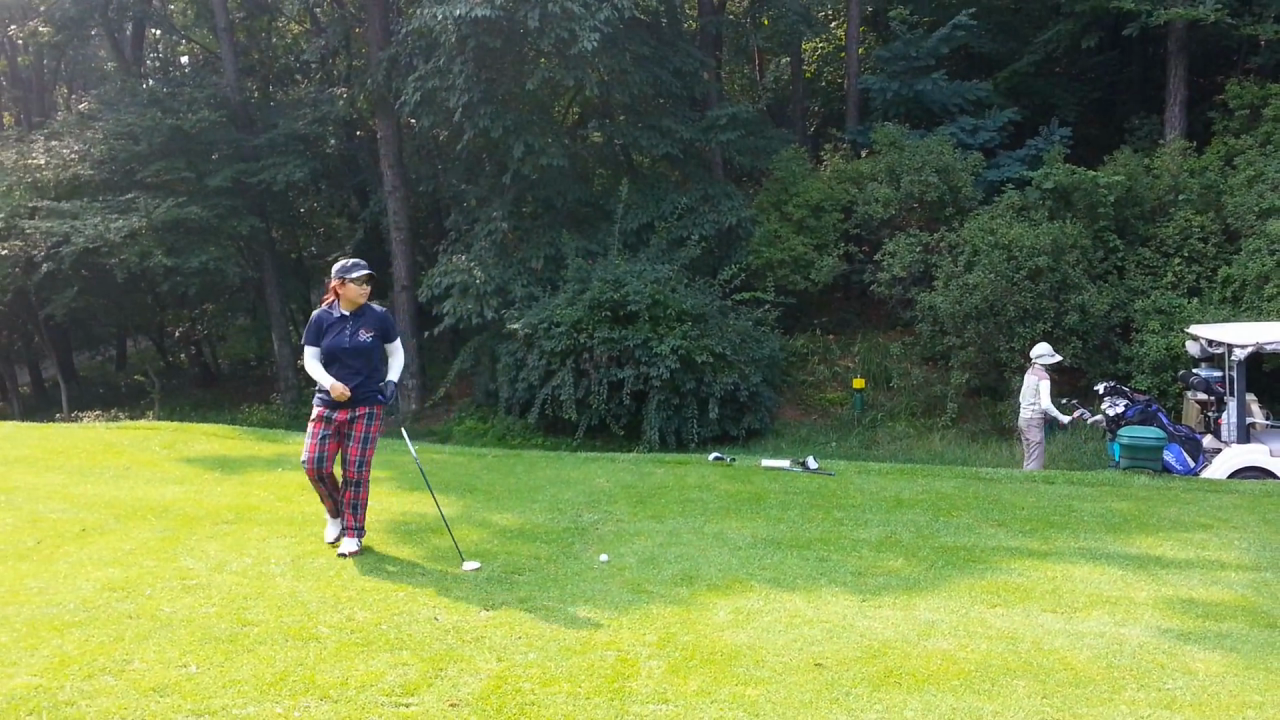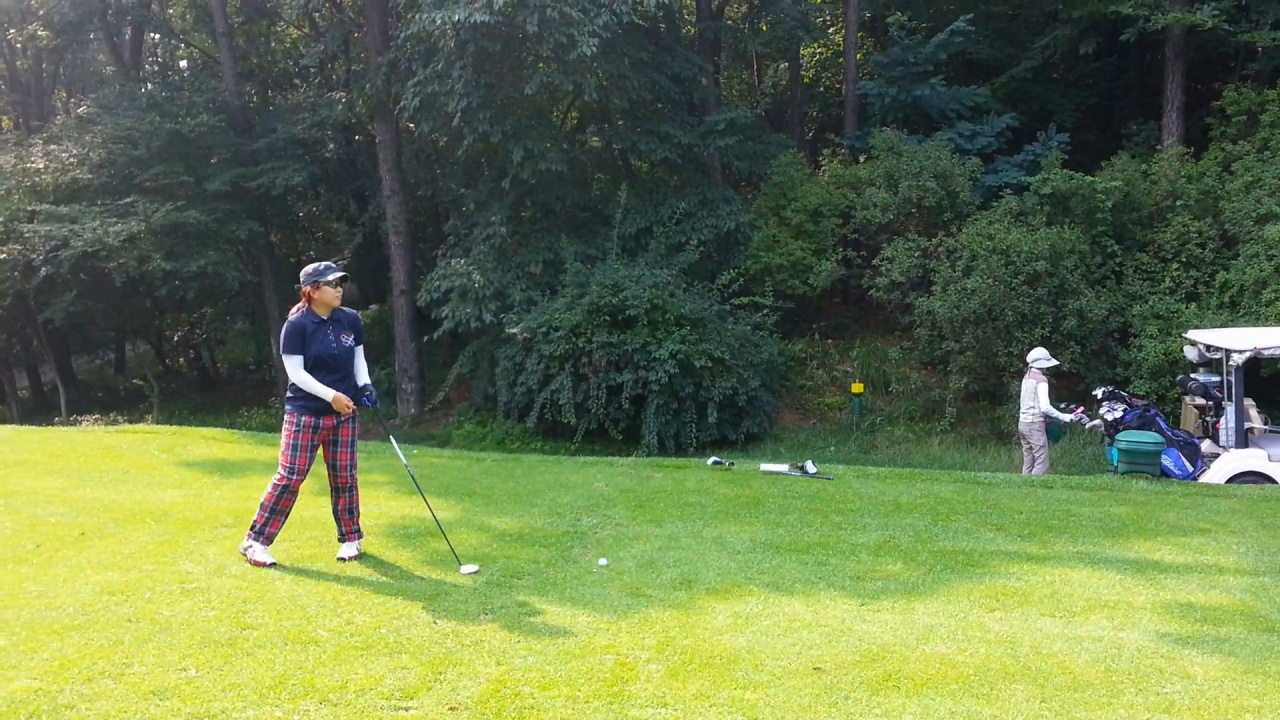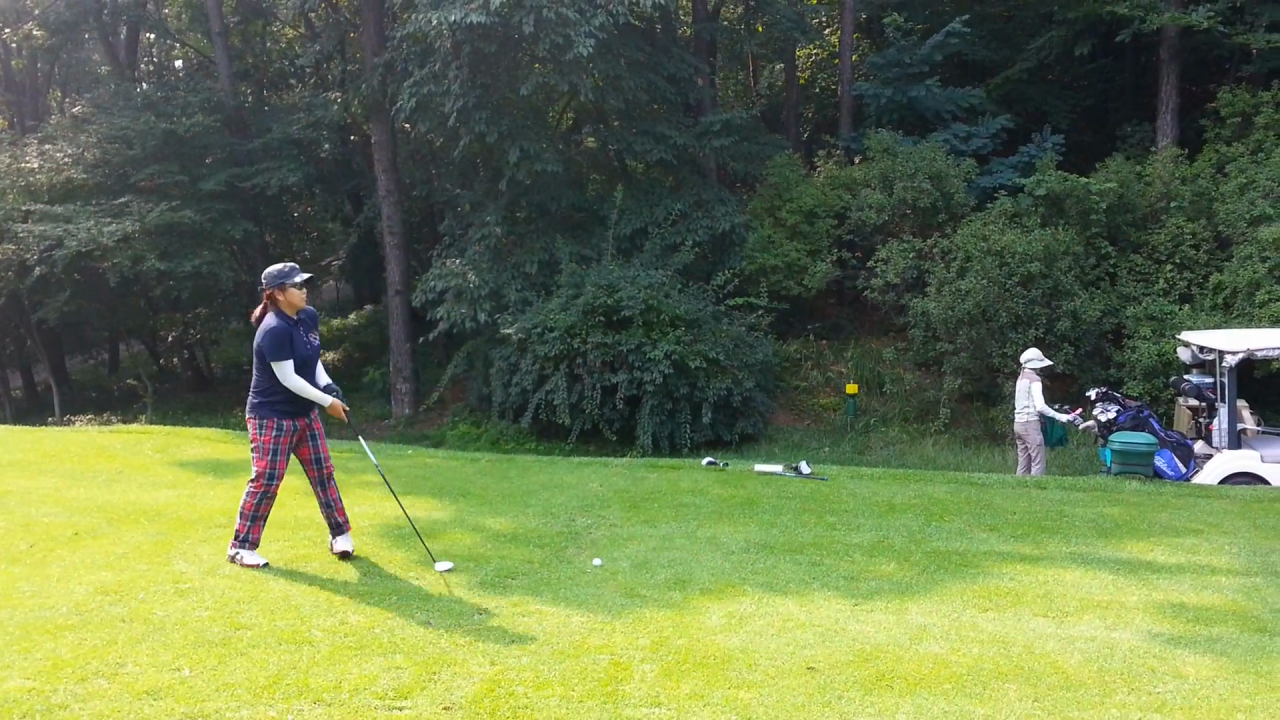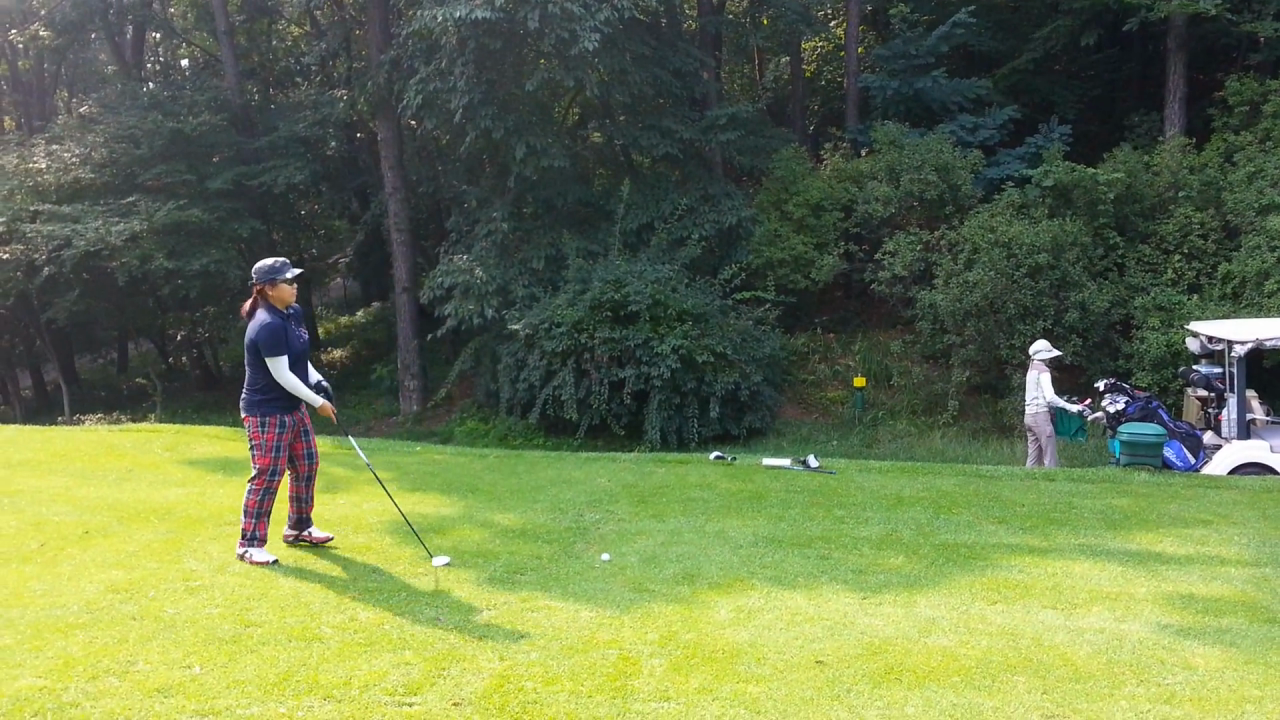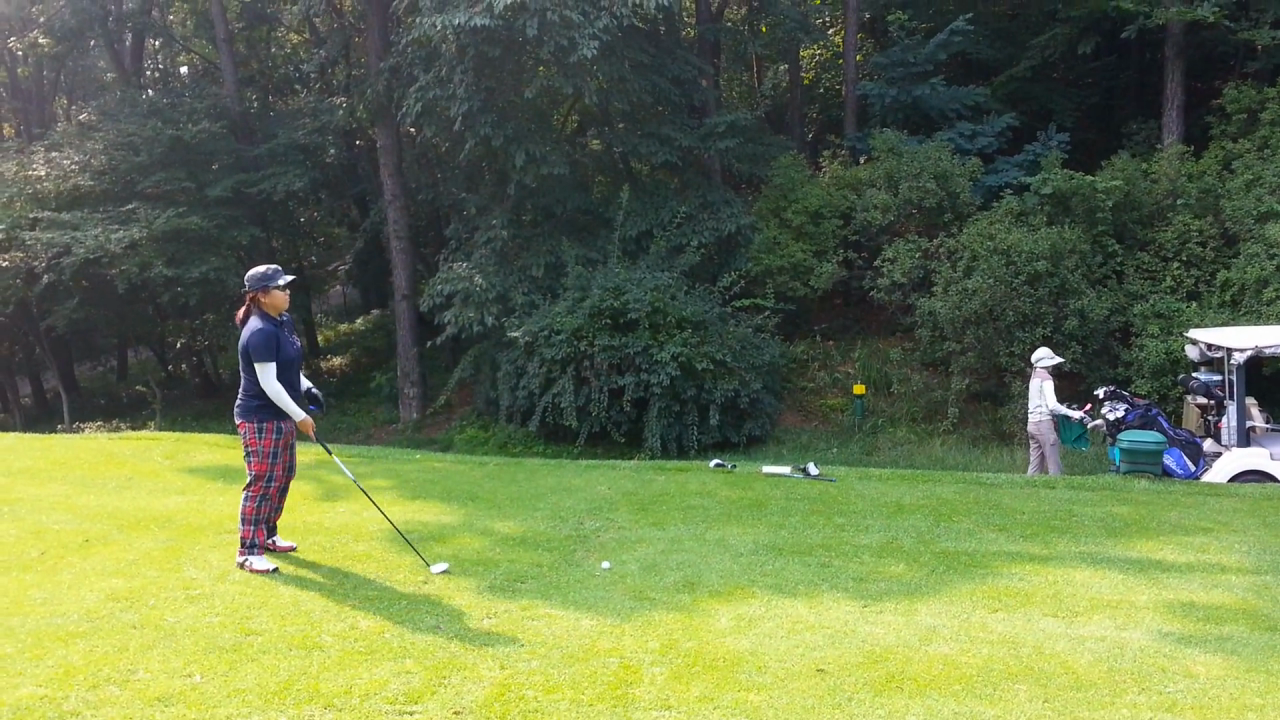
dt=0.2s
person 1, frame 1
left shoulder: (380, 317)
right shoulder: (321, 318)
left elbow: (396, 355)
right elbow: (310, 360)
left wrist: (390, 383)
right wrist: (330, 383)
left hip: (368, 407)
right hip: (328, 405)
left knee: (356, 471)
right knee: (313, 463)
left ankle: (352, 533)
right ankle: (335, 511)
person 1, frame 2
left shoulder: (351, 319)
right shoulder: (297, 325)
left elbow: (357, 357)
right elbow: (296, 373)
left wrist: (365, 385)
right wrist: (331, 395)
left hip: (342, 414)
right hip: (303, 413)
left knee: (344, 476)
right knee: (289, 477)
left ankle: (350, 539)
right ankle: (256, 540)
person 1, frame 3
left shoulder: (308, 317)
right shoulder: (274, 329)
right elbow: (289, 379)
left wrist: (327, 384)
right wrist: (327, 401)
left hip: (304, 410)
right hip: (270, 415)
left knee: (322, 470)
right knee: (266, 480)
left ankle: (339, 535)
right ankle: (241, 546)
person 1, frame 4
left shoulder: (294, 313)
right shoulder: (267, 325)
right elbow: (283, 375)
left wrist: (317, 380)
right wrist: (318, 401)
left hip: (293, 407)
right hip: (265, 411)
left knee: (306, 463)
right knee: (267, 476)
left ankle: (299, 527)
right ankle: (249, 544)
person 1, frame 5
left shoulder: (284, 322)
right shoulder: (260, 332)
right elbow: (268, 383)
left wrist: (306, 388)
right wrist: (300, 416)
left hip: (279, 415)
right hip: (259, 418)
left knee: (282, 477)
right knee: (262, 482)
left ankle: (267, 535)
right ankle: (249, 552)
